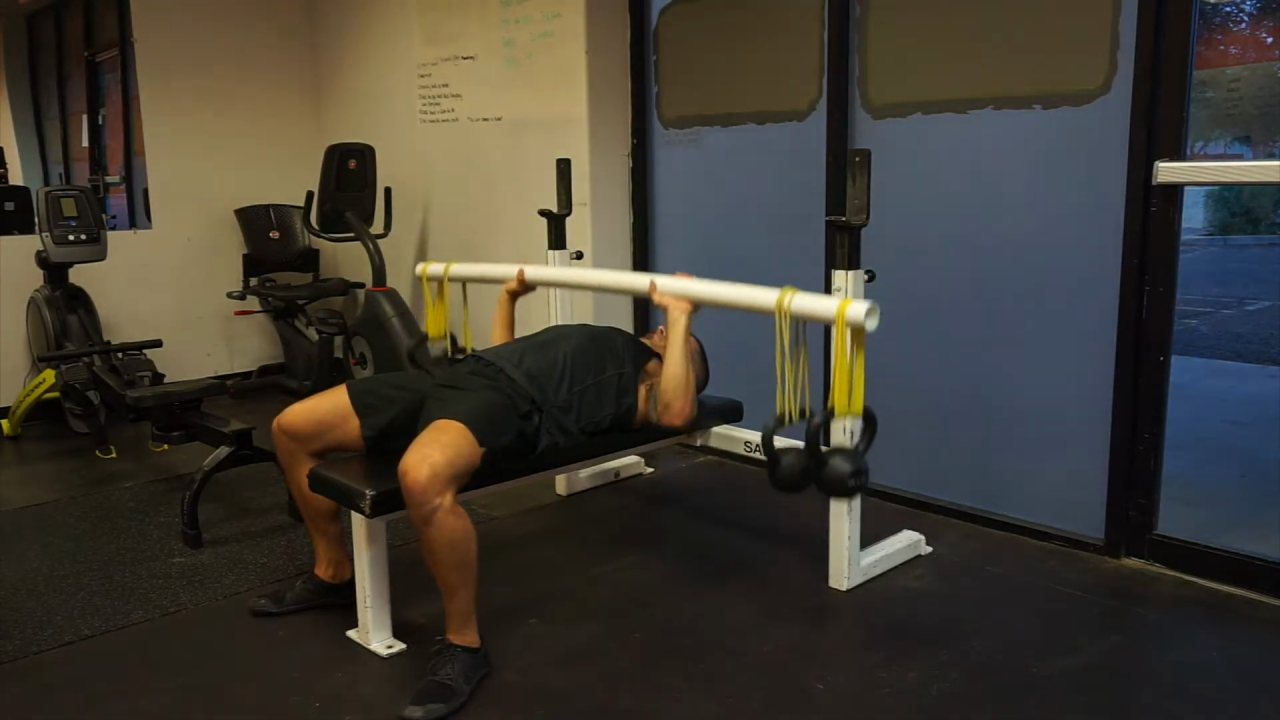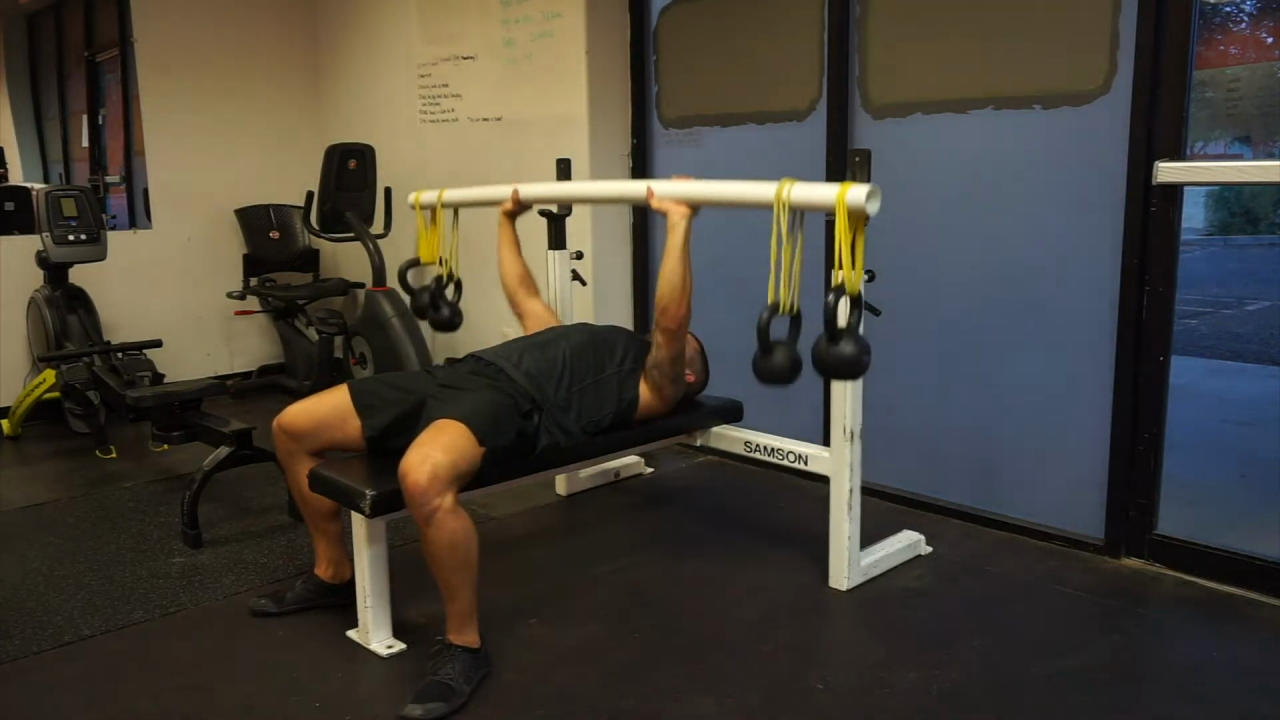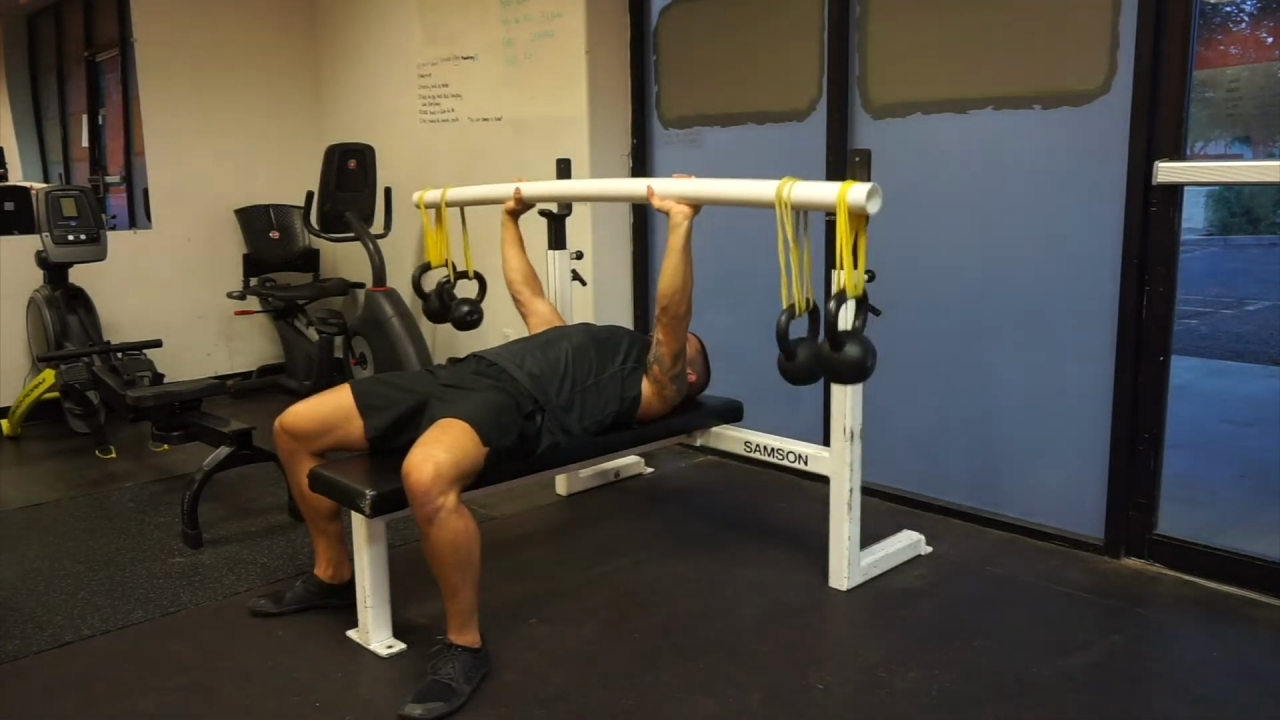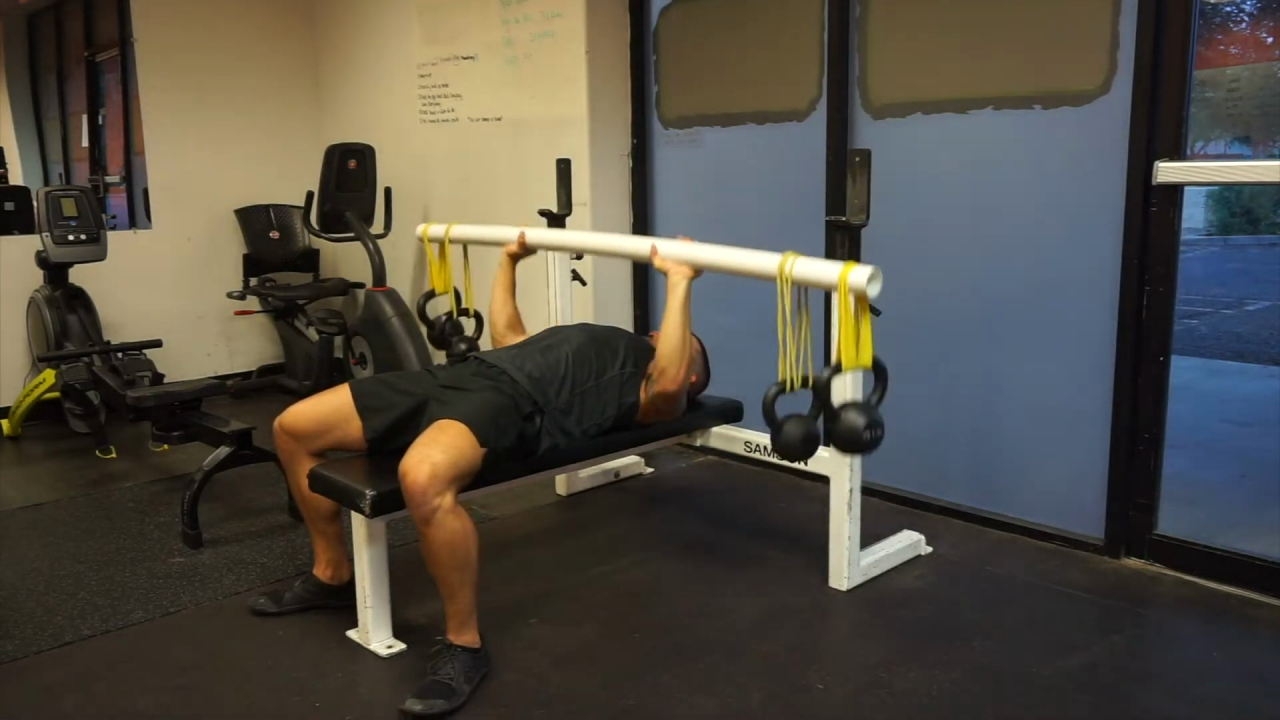
dt=0.5s
person 1, frame 1
left shoulder: (652, 381)
right shoulder: (606, 355)
left elbow: (677, 414)
left wrist: (680, 314)
right wrist: (509, 297)
left hip: (512, 399)
left knee: (424, 479)
right knee: (292, 428)
left ankle: (464, 645)
right ankle: (334, 575)
person 1, frame 2
left shoulder: (656, 385)
right shoulder: (590, 350)
left elbow: (672, 319)
right elbow: (523, 296)
left wrist: (678, 224)
right wrist: (507, 221)
left hip: (513, 401)
right hip: (461, 374)
left knee: (424, 479)
right knee: (292, 428)
left ankle: (464, 646)
right ankle: (333, 575)
person 1, frame 3
left shoulder: (657, 386)
right shoulder: (590, 350)
left elbow: (673, 314)
right elbow: (528, 293)
left wrist: (679, 221)
right wrist: (511, 218)
left hip: (514, 400)
right hip: (463, 373)
left knee: (428, 478)
right knee: (293, 428)
left ankle: (464, 646)
right ankle: (332, 575)
person 1, frame 4
left shoulder: (652, 386)
right shoulder: (600, 348)
left elbow: (669, 384)
right elbow: (507, 339)
left wrist: (678, 282)
right wrist: (509, 261)
left hip: (516, 400)
left knee: (425, 480)
right knee: (293, 428)
left ankle: (464, 646)
right ankle: (333, 576)
